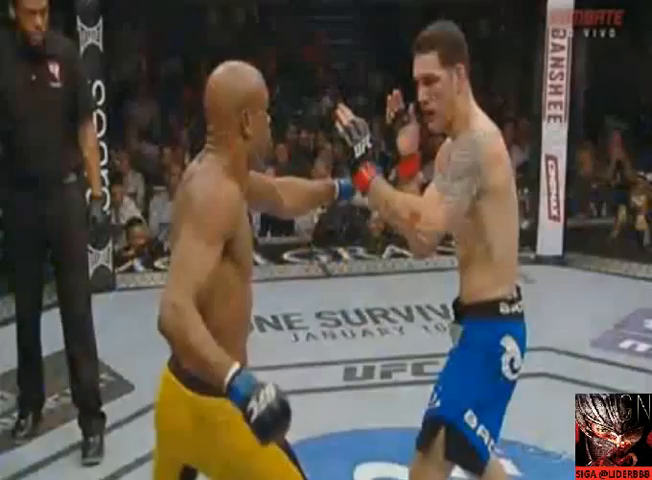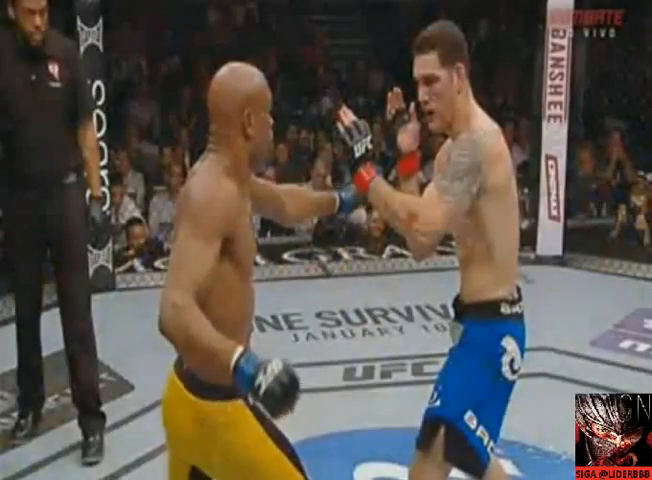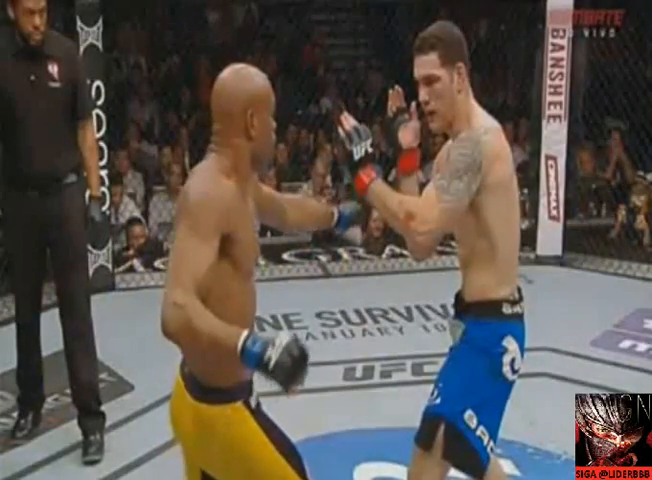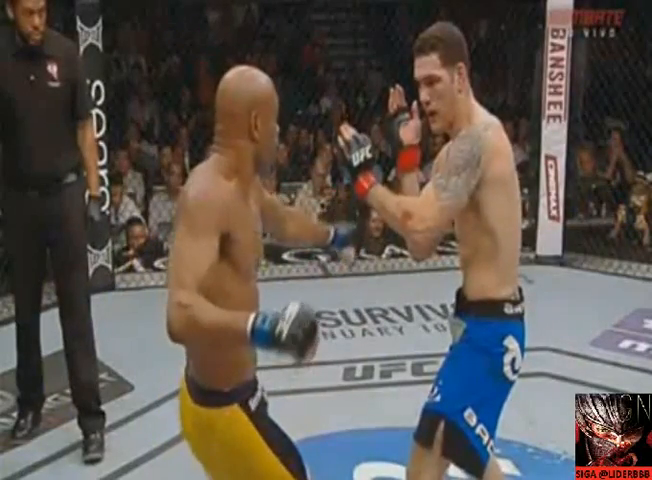
dt=0.4s
person 1, frame 1
left shoulder: (66, 53)
left elbow: (85, 128)
left wrist: (96, 192)
left hip: (65, 192)
left knee: (77, 309)
left ankle: (91, 417)
person 1, frame 2
left shoulder: (66, 52)
left elbow: (85, 127)
left wrist: (95, 192)
left hip: (65, 192)
left knee: (77, 308)
left ankle: (91, 417)
person 1, frame 3
left shoulder: (66, 53)
left elbow: (84, 127)
left wrist: (95, 192)
left hip: (64, 192)
left knee: (76, 308)
left ankle: (91, 417)
person 1, frame 4
left shoulder: (66, 52)
left elbow: (84, 127)
left wrist: (94, 192)
left hip: (64, 191)
left knee: (76, 307)
left ankle: (90, 415)
person 2, frame 1
left shoulder: (476, 143)
right shoulder: (452, 147)
left elbow: (425, 228)
right elbow: (423, 242)
left wrist: (363, 168)
right wrist: (407, 159)
left hip: (490, 328)
right hip: (487, 323)
person 2, frame 2
left shoulder: (477, 142)
right shoulder: (453, 148)
left elbow: (424, 228)
right elbow: (421, 244)
left wrist: (364, 168)
right wrist: (407, 158)
left hip: (490, 328)
right hip: (485, 322)
person 2, frame 3
left shoulder: (477, 141)
right shoulder: (454, 149)
left elbow: (422, 227)
right elbow: (421, 245)
left wrist: (364, 171)
right wrist: (407, 156)
left hip: (489, 329)
right hip: (485, 322)
person 2, frame 4
left shoulder: (478, 138)
right shoulder: (455, 149)
left elbow: (421, 225)
right elbow: (421, 245)
left wrist: (364, 176)
right wrist: (407, 153)
left hip: (489, 327)
right hip: (485, 321)
person 3, frame 1
left shoulder: (218, 173)
right shoulder: (214, 192)
left elbow: (282, 197)
right elbow: (175, 313)
left wrist: (342, 188)
right wrist: (238, 383)
right hip: (211, 404)
person 3, frame 2
left shoulder: (230, 178)
right shoulder: (212, 193)
left elbow: (284, 204)
right elbow: (174, 312)
left wrist: (340, 201)
right wrist: (245, 366)
right hip: (215, 406)
person 3, frame 3
left shoulder: (240, 181)
right shoulder: (209, 193)
left elbow: (285, 211)
right elbow: (176, 313)
left wrist: (337, 216)
right wrist: (252, 347)
right hip: (219, 406)
person 3, frame 4
left shoulder: (244, 184)
right shoulder: (207, 194)
left elbow: (283, 222)
right elbow: (181, 315)
left wrist: (333, 235)
right wrist: (262, 328)
left hip: (229, 394)
right hip: (222, 406)
